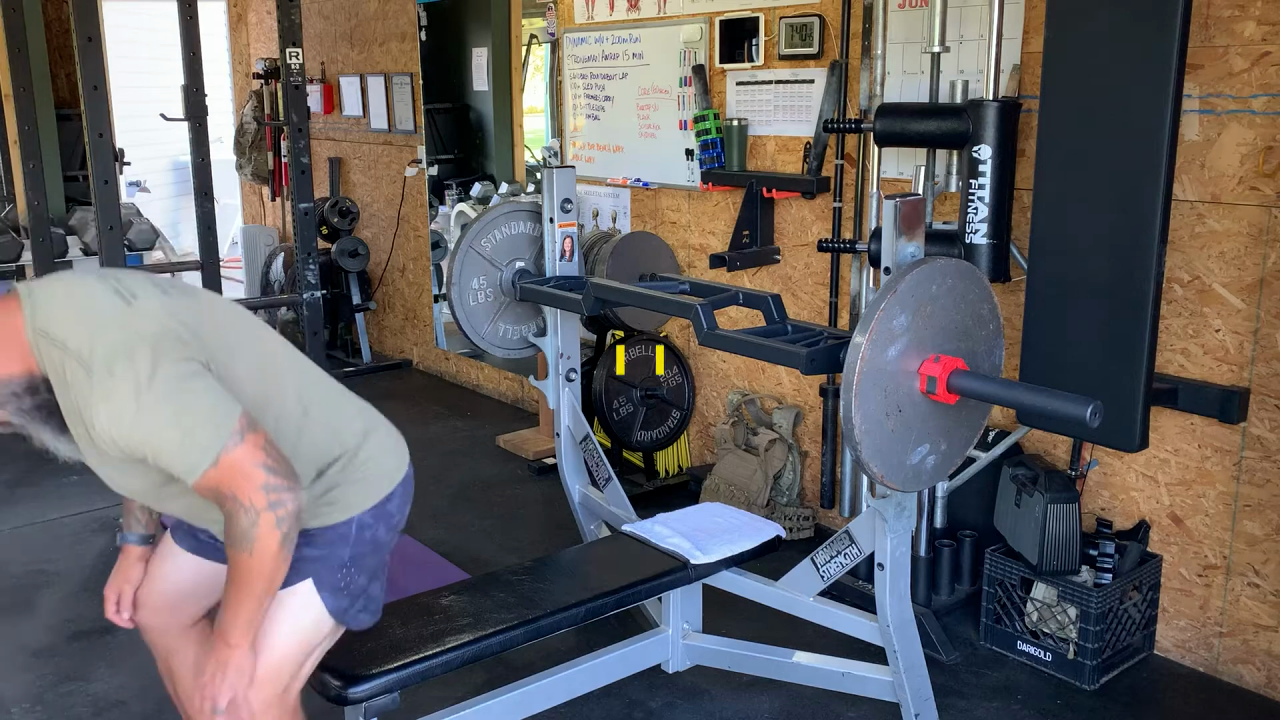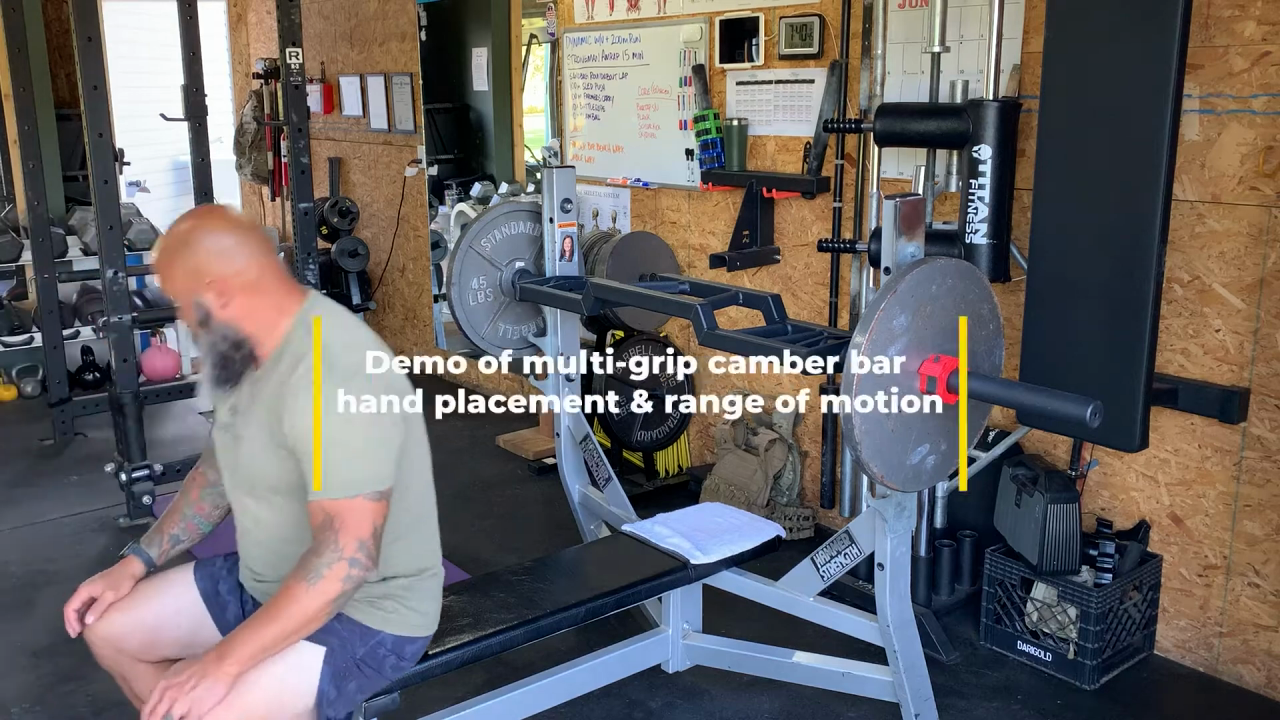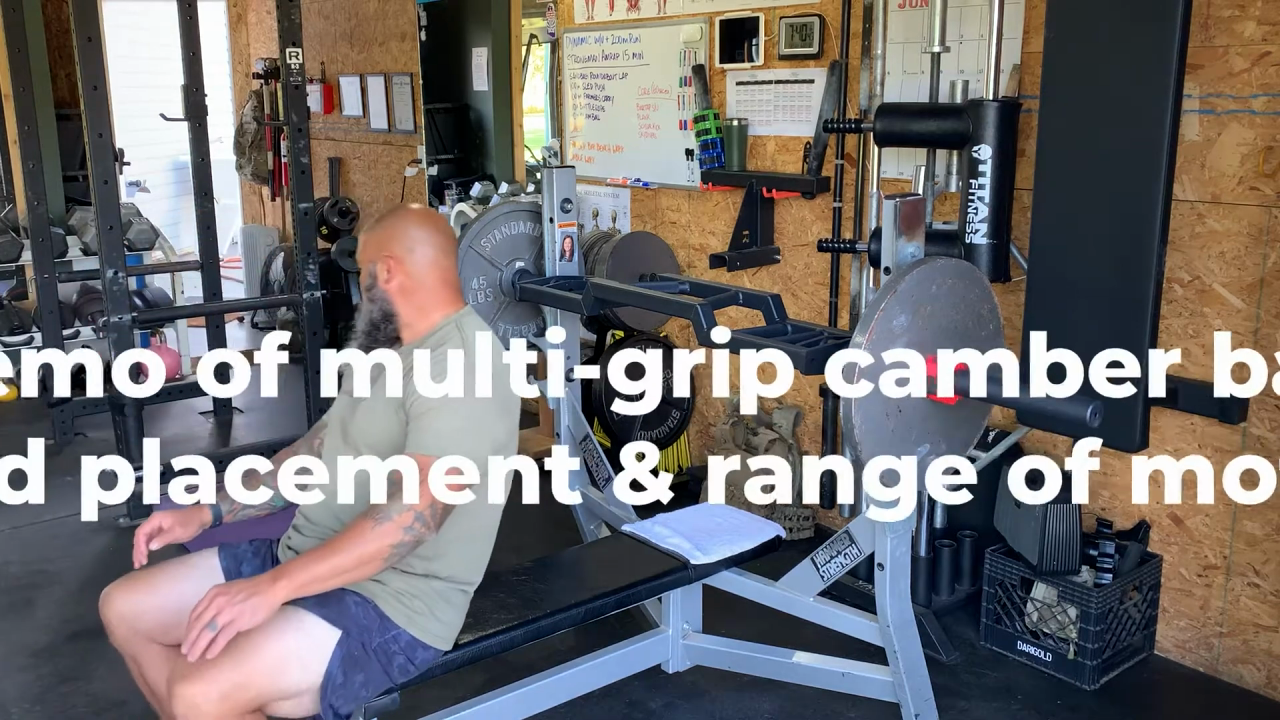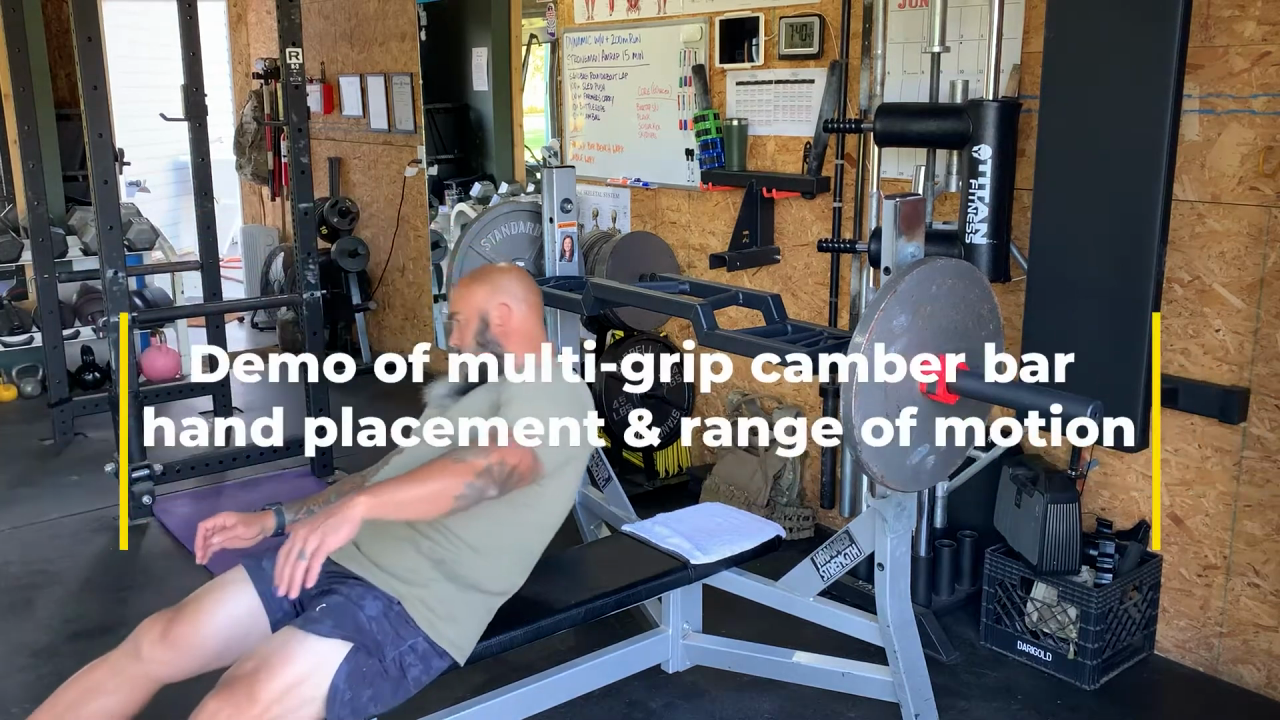
dt=0.7s
person 1, frame 1
left shoulder: (114, 370)
right shoulder: (55, 309)
left elbow: (268, 493)
left wrist: (234, 640)
right wrist: (136, 546)
left hip: (343, 492)
right knee: (161, 609)
person 1, frame 2
left shoulder: (336, 382)
right shoulder: (258, 353)
left elbow: (347, 558)
right elbow: (221, 465)
left wrist: (220, 665)
right wrist: (134, 563)
left hip: (366, 613)
right knee: (109, 626)
person 1, frame 3
left shoulder: (462, 367)
right shoulder: (393, 350)
left elbow: (413, 513)
right elbow: (317, 450)
left wrist: (271, 588)
right wrist: (206, 511)
left hip: (392, 607)
right knee: (124, 607)
person 1, frame 4
left shoulder: (556, 398)
right shoulder: (478, 393)
left elbow: (485, 469)
right elbow: (380, 476)
left wrist: (351, 510)
right wrist: (269, 520)
left hip: (410, 609)
right hip: (342, 556)
right knee: (159, 641)
